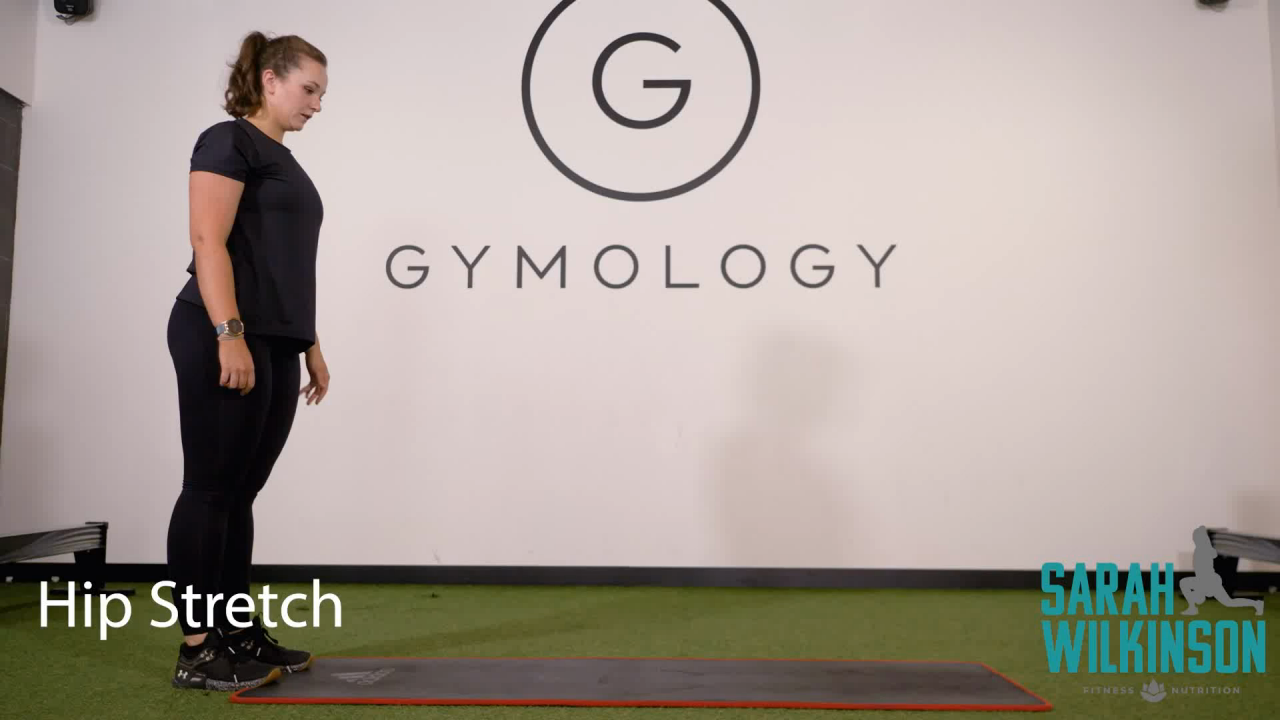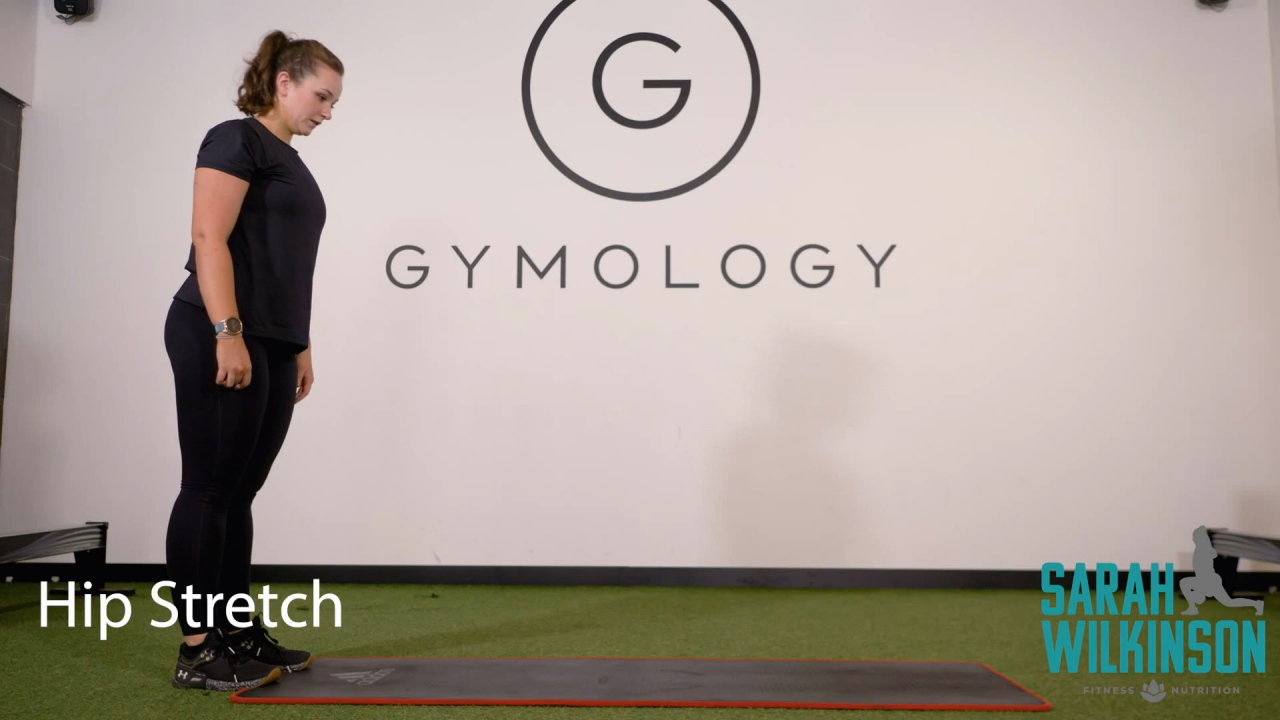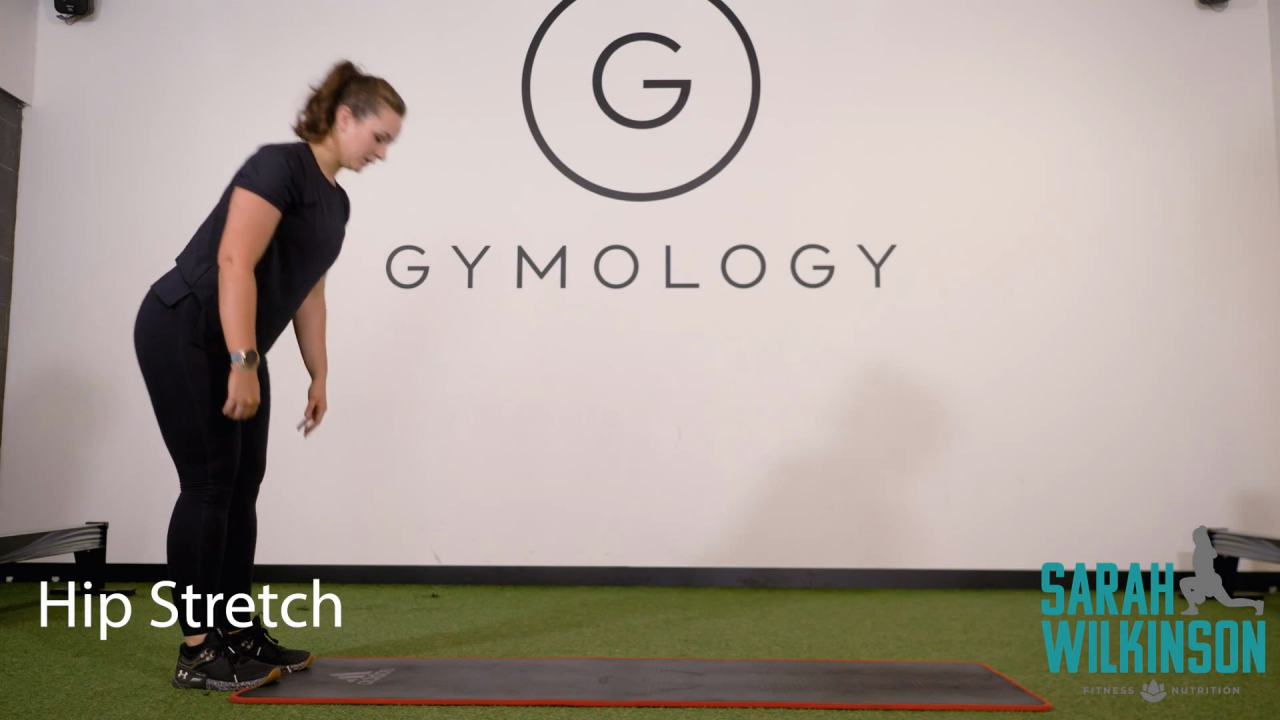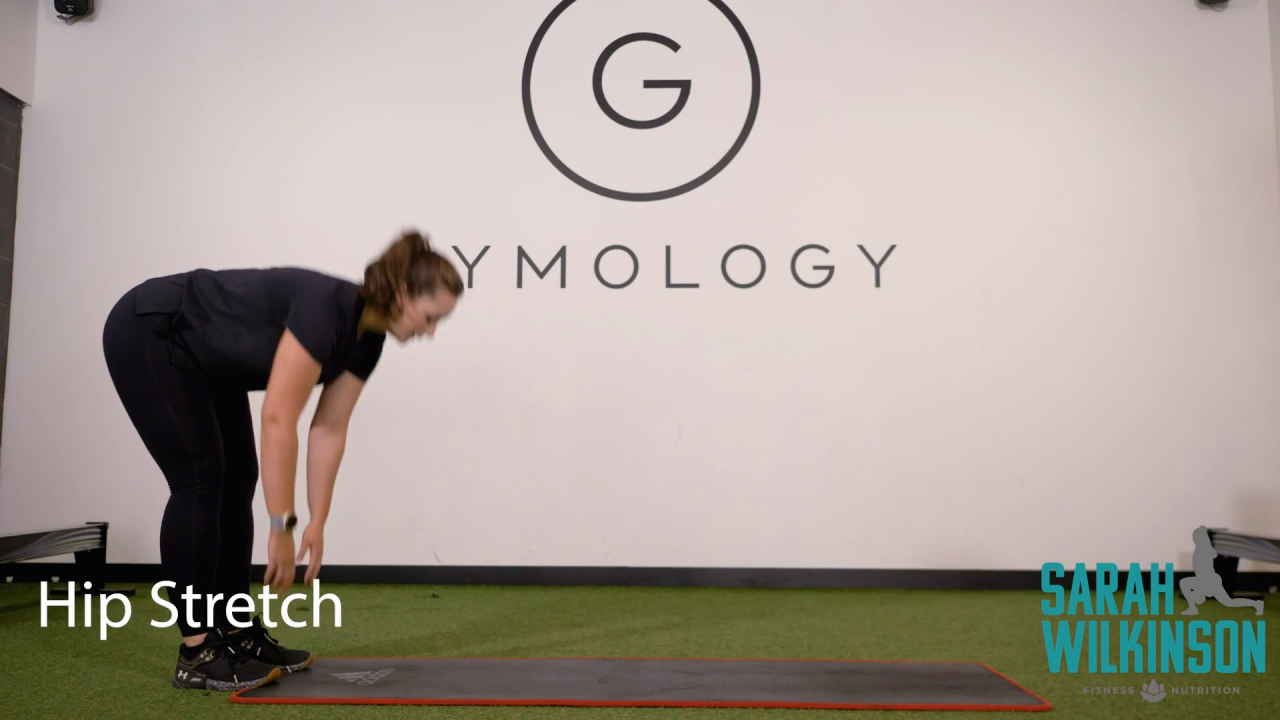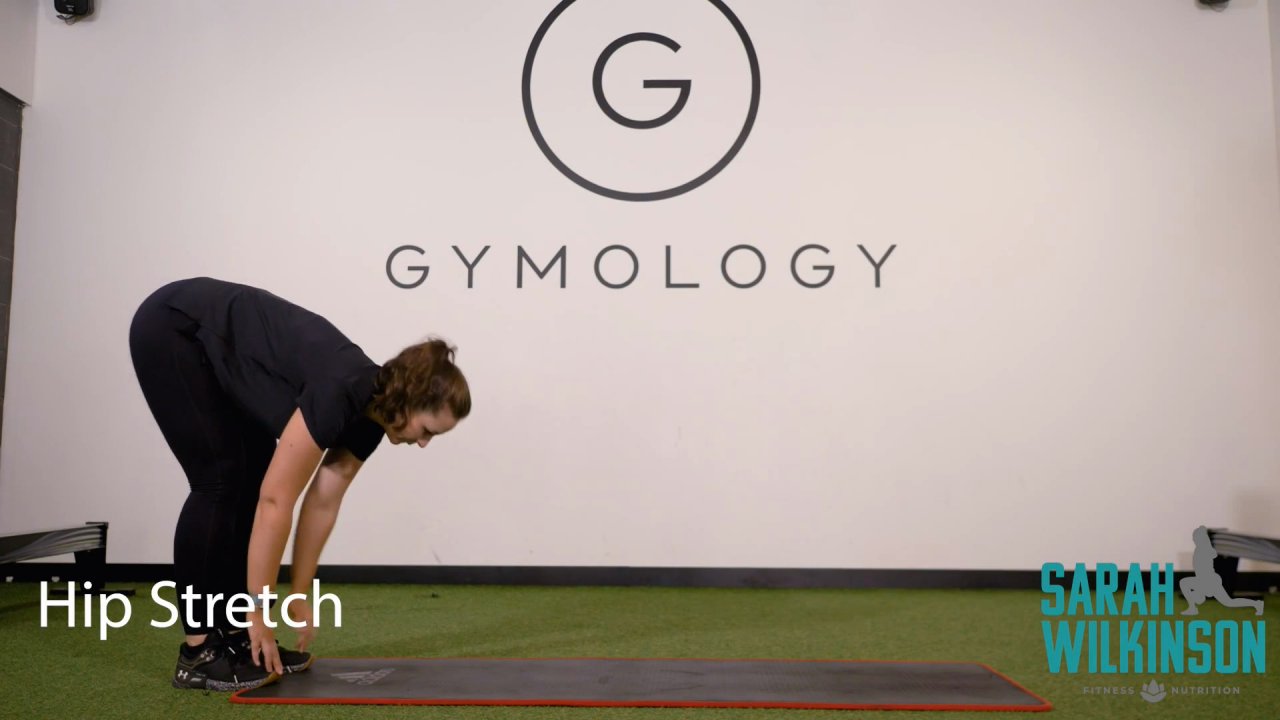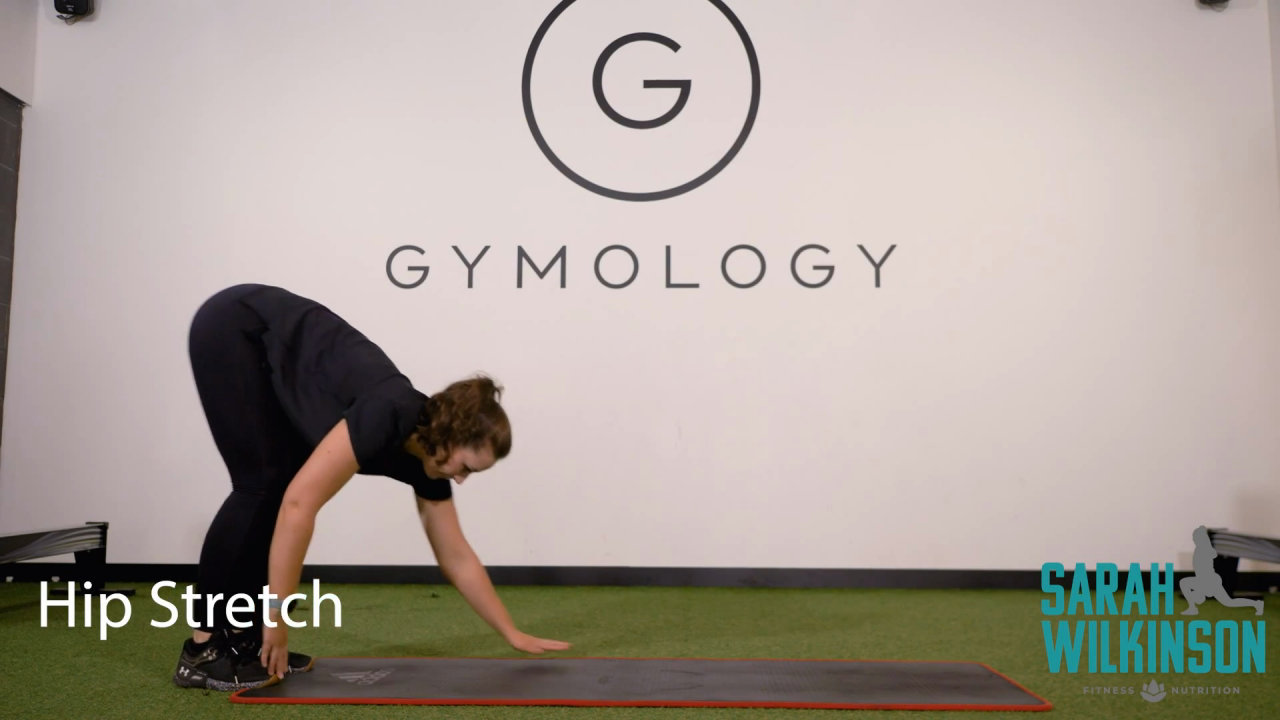
dt=0.4s
person 1, frame 1
left shoulder: (282, 160)
right shoulder: (228, 143)
right elbow: (208, 243)
left wrist: (311, 346)
right wrist: (229, 335)
left hip: (275, 346)
right hip: (227, 341)
left knee: (241, 492)
right knee: (211, 489)
left ankle: (236, 633)
right ankle: (196, 650)
person 1, frame 2
left shoulder: (288, 162)
right shoulder: (236, 140)
right elbow: (210, 240)
left wrist: (302, 347)
right wrist: (228, 332)
left hip: (268, 346)
right hip: (218, 340)
left knee: (239, 492)
right knee: (210, 488)
left ankle: (235, 632)
right ankle: (196, 649)
person 1, frame 3
left shoulder: (334, 197)
right shoulder: (280, 165)
left elbow: (306, 293)
right elbow: (232, 263)
left wrist: (318, 378)
right wrist: (243, 363)
left hip: (228, 343)
right hip: (181, 331)
left knee: (239, 488)
right knee: (208, 483)
left ankle: (235, 633)
right ankle: (196, 649)
person 1, frame 4
left shoulder: (367, 338)
right shoulder: (329, 308)
left elbow: (328, 430)
right elbow: (278, 420)
left wrist: (316, 525)
right wrist: (281, 530)
right hip: (148, 332)
left knee: (236, 473)
right knee: (200, 474)
left ankle: (233, 632)
right ankle: (196, 650)
person 1, frame 5
left shoulder: (371, 418)
right shoulder: (340, 394)
left elbow: (322, 505)
right elbow: (275, 502)
left wrist: (299, 598)
right wrist: (259, 610)
left hip: (216, 351)
right hip: (171, 327)
left knee: (253, 479)
right knee: (220, 480)
left ankle: (235, 634)
right ankle: (198, 648)
person 1, frame 6
left shoulder: (425, 456)
right shoulder: (387, 418)
left elbow: (456, 555)
right elbow: (297, 504)
left wrist: (513, 635)
right wrist: (279, 612)
left hip: (278, 353)
right hip: (234, 328)
left knee: (283, 490)
right knee: (263, 486)
left ankle: (242, 632)
right ankle: (203, 648)
